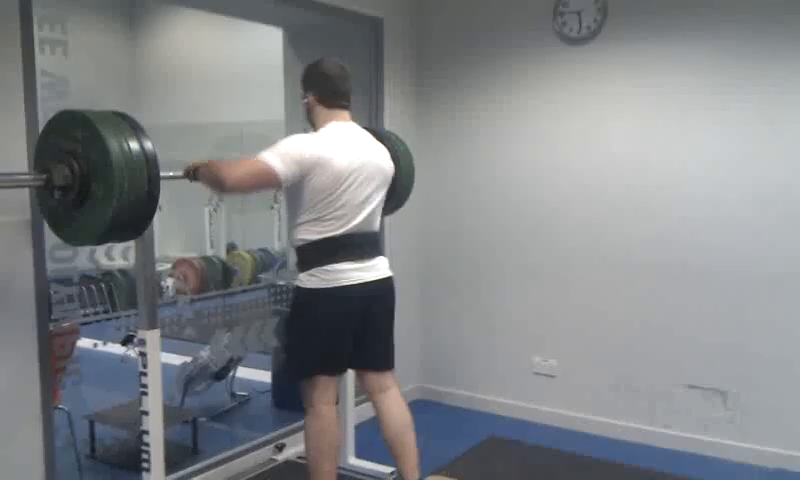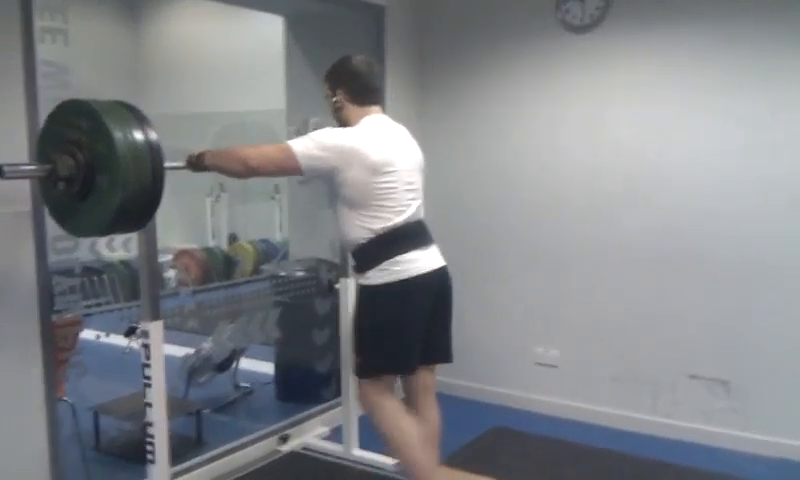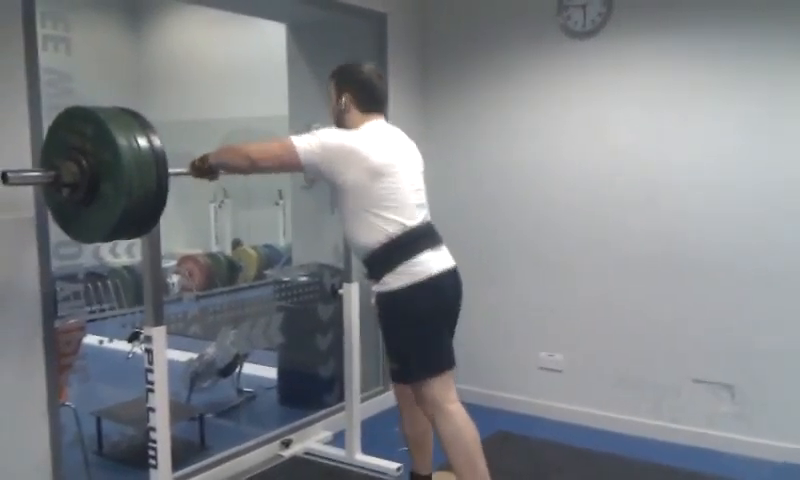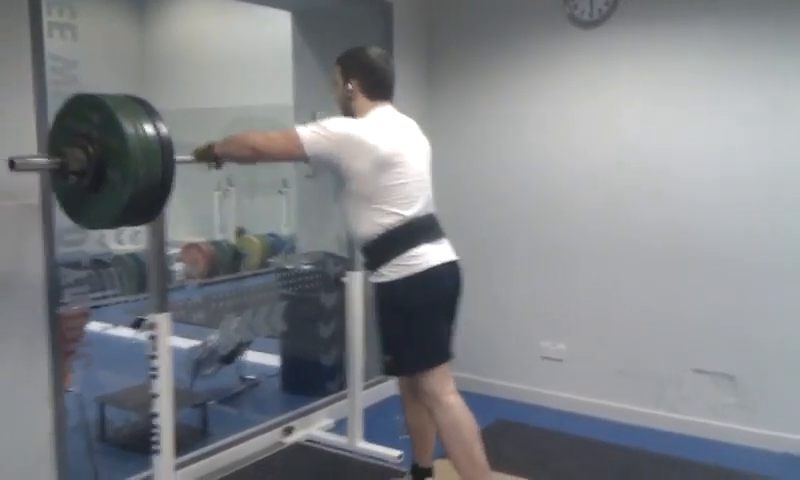
dt=0.7s
person 1, frame 1
left shoulder: (308, 149)
right shoulder: (380, 150)
left elbow: (232, 179)
left wrist: (199, 170)
left hip: (327, 288)
right hip: (377, 280)
left knee: (320, 400)
right knee: (384, 388)
person 1, frame 2
left shoulder: (342, 143)
right shoulder: (402, 136)
left elbow: (254, 162)
left wrist: (204, 158)
left hip: (392, 283)
right hip: (431, 273)
left knee: (378, 394)
right knee: (421, 390)
person 1, frame 3
left shoulder: (342, 145)
right shoulder: (396, 139)
left elbow: (254, 156)
left wrist: (208, 161)
right wrist: (316, 170)
left hip: (410, 286)
right hip: (434, 274)
left knee: (439, 398)
right knee: (410, 385)
person 1, frame 4
left shoulder: (349, 134)
right shoulder: (404, 126)
left elbow: (260, 146)
left wrist: (213, 149)
left hip: (408, 277)
right hip: (434, 266)
left knee: (436, 390)
right knee: (413, 380)
